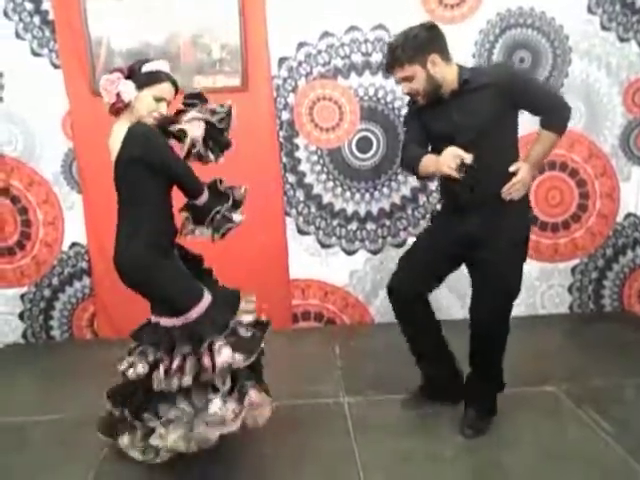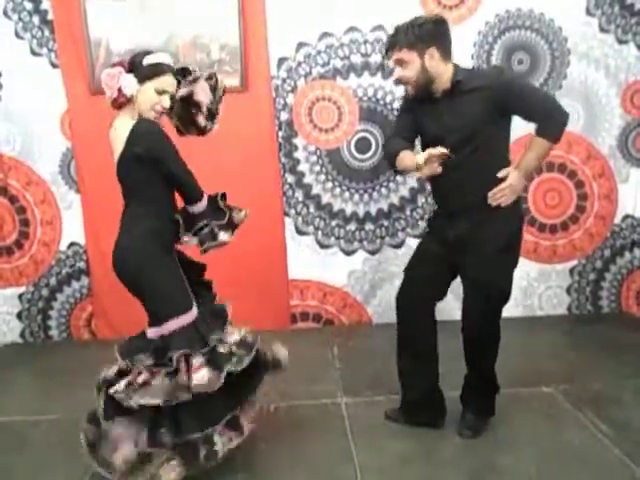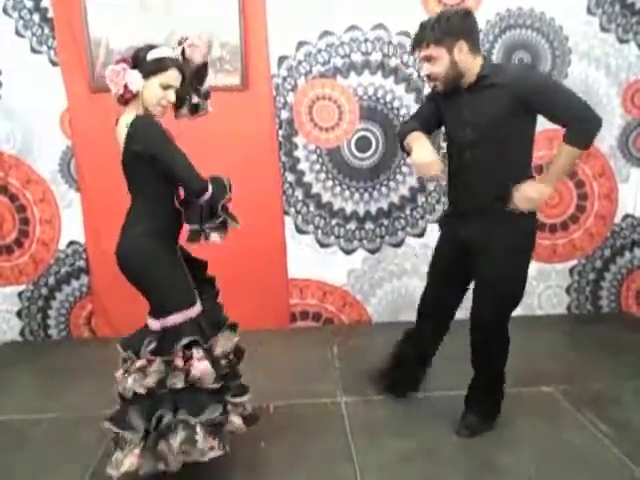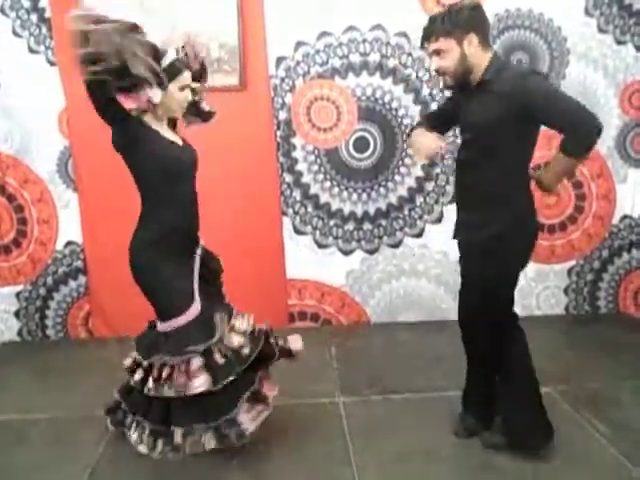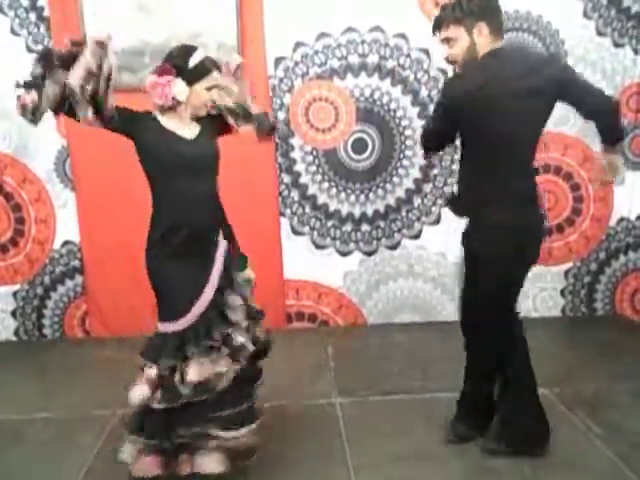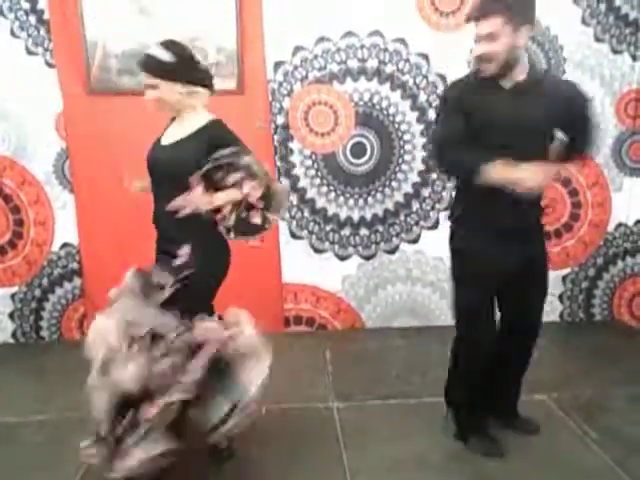
dt=0.4s
person 1, frame 1
left shoulder: (499, 82)
right shoulder: (421, 107)
left elbow: (557, 109)
right elbow: (410, 155)
left wrist: (531, 165)
right wrist: (438, 163)
left hip: (503, 220)
right hip: (453, 218)
left knee: (489, 316)
right knee: (404, 287)
left ankle: (480, 402)
right ankle: (442, 381)
person 1, frame 2
left shoulder: (492, 85)
right shoulder: (416, 101)
left elbow: (554, 116)
right elbow: (395, 143)
left wrist: (521, 173)
right wrist: (413, 161)
left hip: (492, 225)
right hip: (445, 223)
left knee: (479, 319)
right knee: (412, 302)
left ankle: (478, 405)
right ankle: (421, 404)
person 1, frame 3
left shoulder: (519, 82)
right shoulder: (444, 94)
left elbow: (585, 121)
right elbow: (412, 126)
left wrist: (546, 183)
right wrist: (418, 144)
left hip: (505, 228)
right hip: (458, 223)
left knee: (488, 319)
right knee: (434, 304)
left ankle: (483, 406)
right ankle: (402, 375)
person 1, frame 4
left shoulder: (522, 86)
right shoulder: (467, 93)
left elbow: (585, 125)
right elbow: (430, 121)
left wrist: (546, 177)
right wrist: (422, 136)
left hip: (503, 230)
right hip: (478, 225)
left knee: (481, 321)
right knee: (496, 321)
left ankle: (500, 416)
right ankle: (484, 407)
person 1, frame 5
left shoulder: (459, 88)
right shoulder: (546, 70)
left elbow: (431, 143)
right elbow: (606, 109)
right wrist: (611, 152)
left hip: (491, 228)
right hip: (518, 222)
left knee: (488, 322)
right knee: (481, 318)
left ankle: (523, 430)
right ankle: (475, 412)
person 1, frame 6
left shoulder: (559, 94)
right shoulder: (461, 93)
left elbow: (581, 143)
right elbow: (448, 158)
left wrist: (546, 171)
right wrist: (511, 173)
left hip: (525, 235)
right hip: (476, 237)
left knee: (522, 327)
right knee: (475, 329)
left ankle: (499, 404)
right ankle: (467, 417)
person 2, frame 1
left shoulder: (127, 133)
right shoulder: (143, 137)
left elbow: (180, 117)
right elbow: (189, 183)
left wrist: (191, 123)
right wrist: (217, 208)
left hip: (141, 250)
right hip: (147, 256)
left knee: (178, 323)
right knee: (211, 318)
left ankle: (152, 421)
person 2, frame 2
left shoulder: (125, 128)
right shoulder: (146, 133)
left elbow: (181, 110)
right elbow: (186, 184)
left wrist: (194, 93)
right wrist: (211, 216)
left hip: (142, 247)
right hip: (146, 253)
left knee: (185, 328)
right knee: (184, 337)
right ankle: (166, 445)
person 2, frame 3
left shoulder: (137, 123)
right shoulder: (144, 129)
left elbow: (190, 97)
right elbow: (190, 179)
left wrist: (191, 63)
right wrist: (211, 201)
left hip: (150, 243)
right hip: (148, 248)
left knee: (176, 329)
right knee: (186, 330)
right ankle: (168, 431)
person 2, frame 4
left shoulder: (170, 129)
right shoulder: (130, 130)
left elbow: (198, 108)
right elbow: (100, 85)
left wrist: (183, 57)
left hip: (184, 249)
right hip: (157, 256)
left knee: (206, 326)
right knee: (193, 334)
person 2, frame 5
left shoulder: (210, 124)
right shoulder: (142, 124)
left elbow: (260, 124)
right elbow: (73, 103)
left wrist: (233, 96)
right wrist: (87, 61)
left hip: (216, 244)
right hip: (168, 251)
left knee: (220, 333)
right knee: (185, 336)
right ankle: (187, 431)
person 2, frame 6
left shoulder: (214, 133)
right shoulder: (171, 127)
left wrist: (220, 200)
right wrist: (155, 187)
left hip: (199, 249)
right hip: (174, 249)
